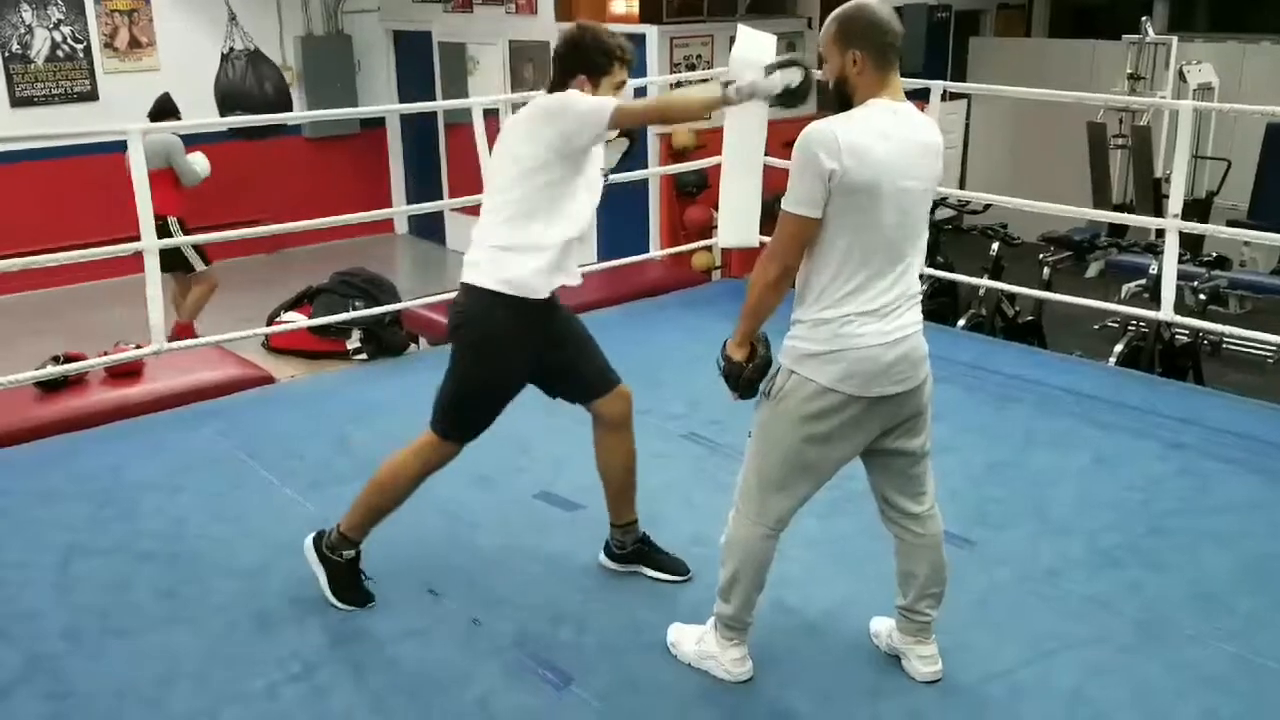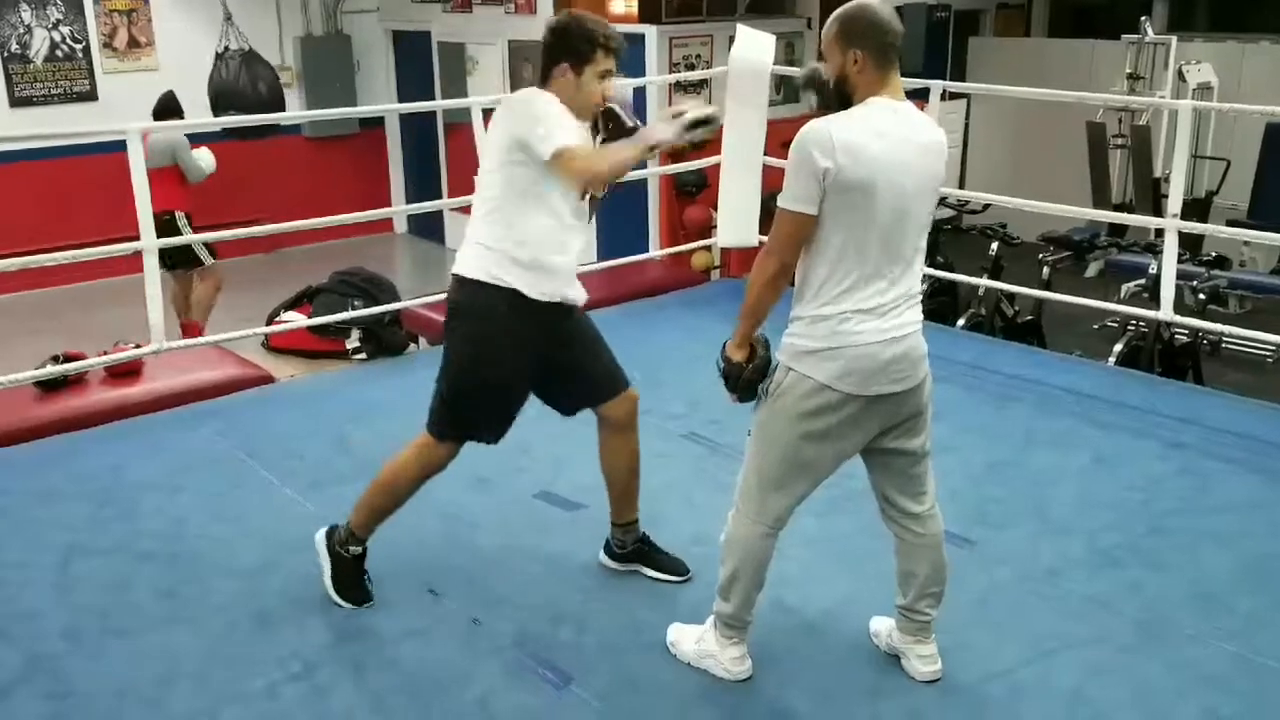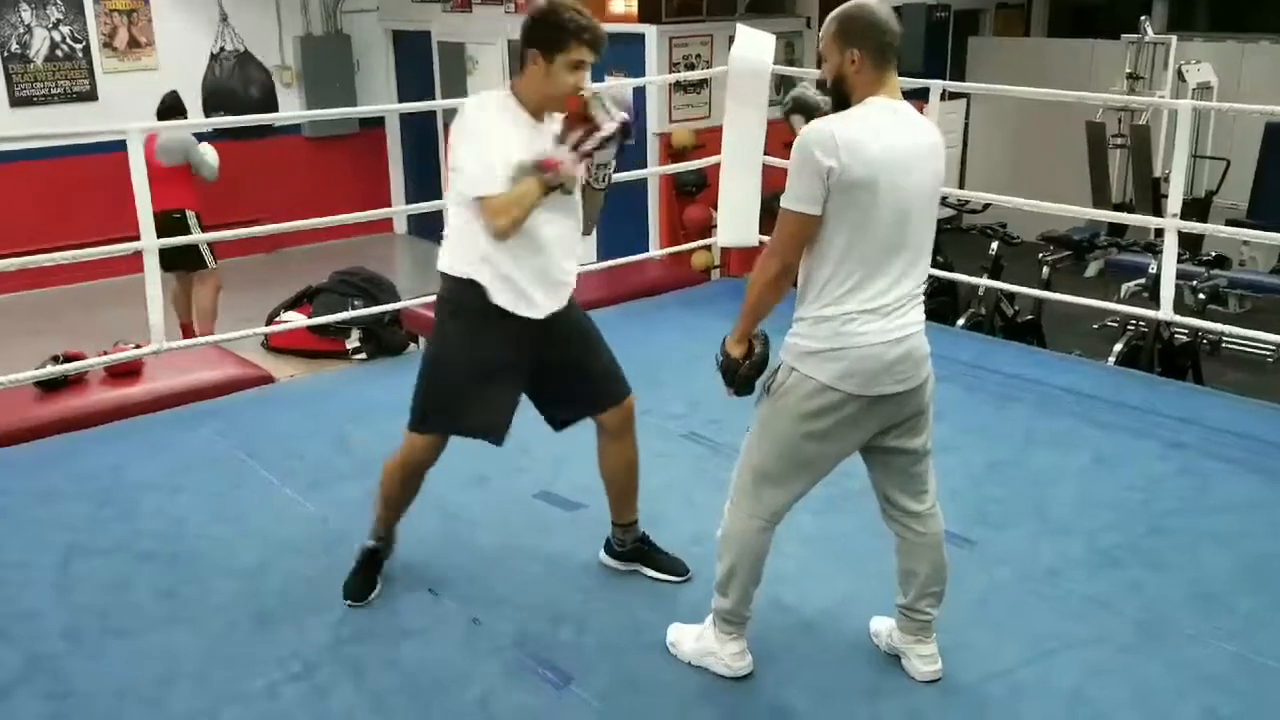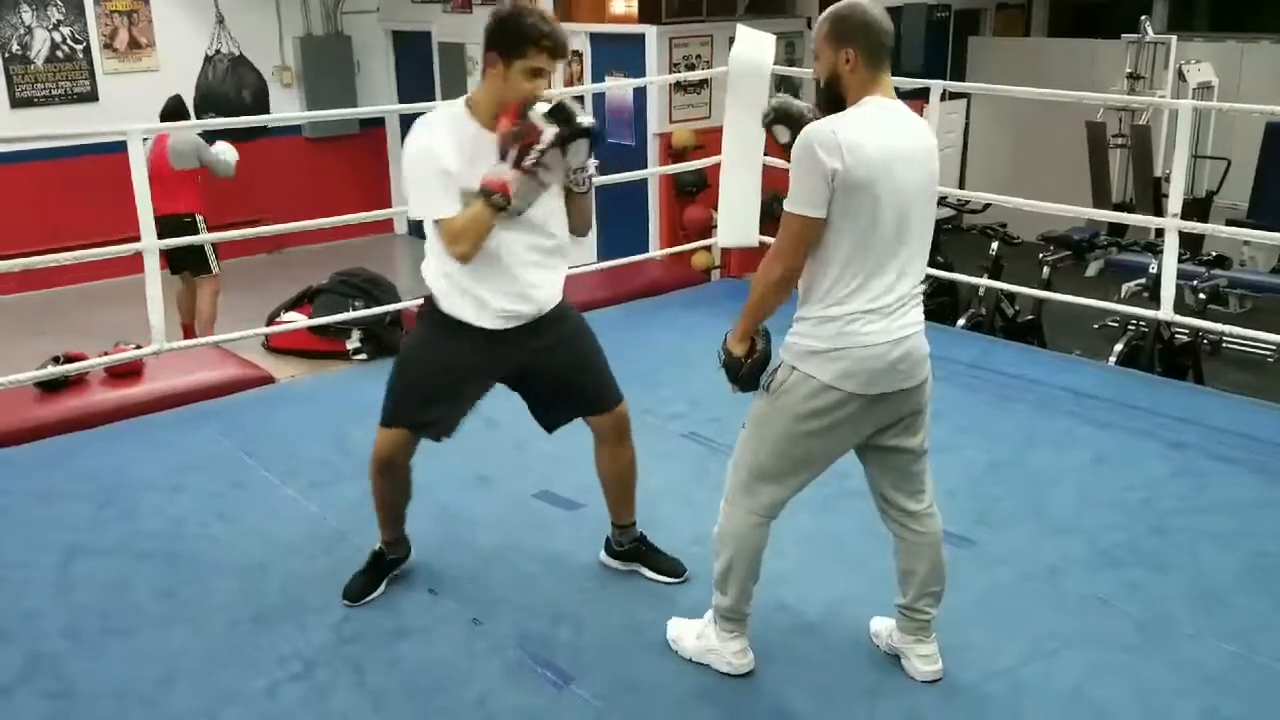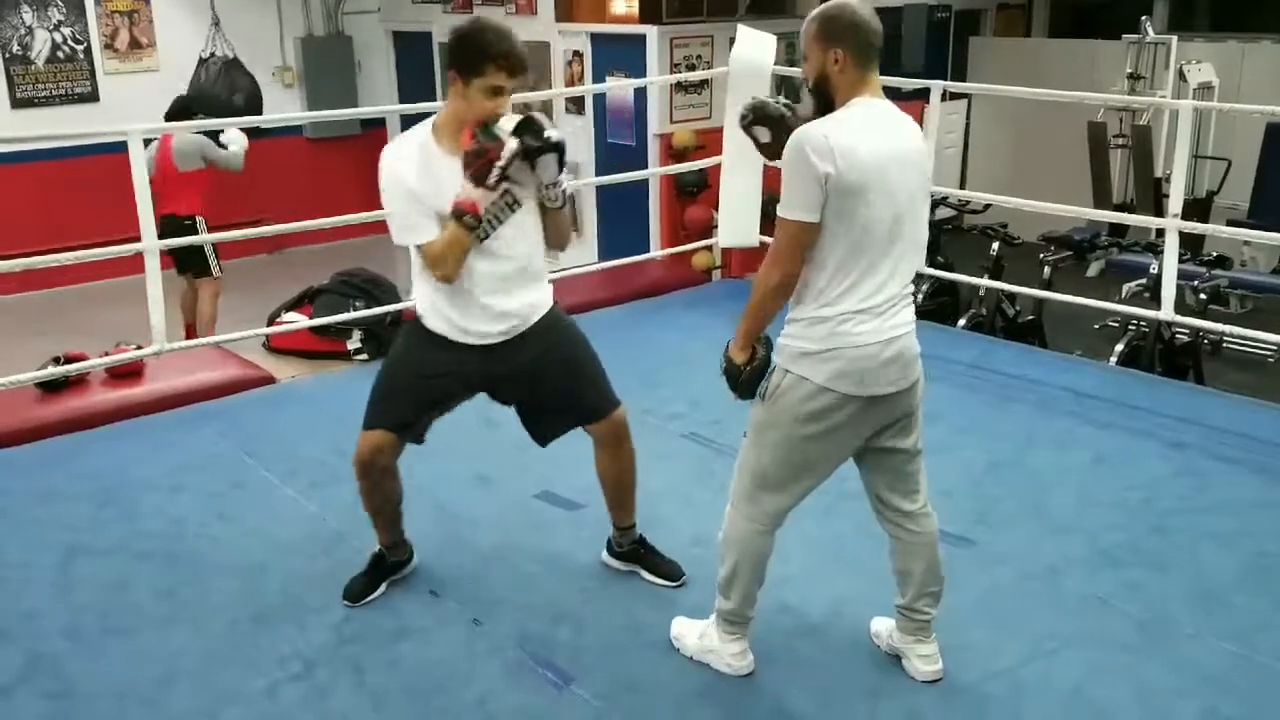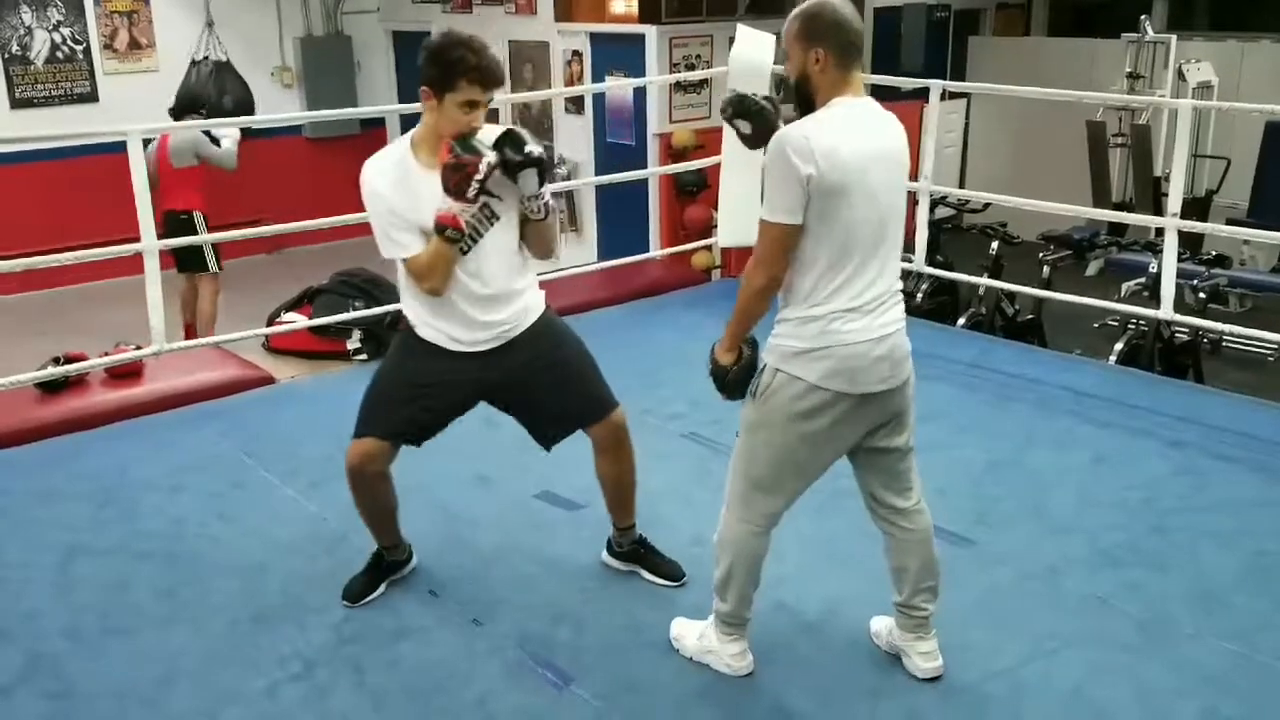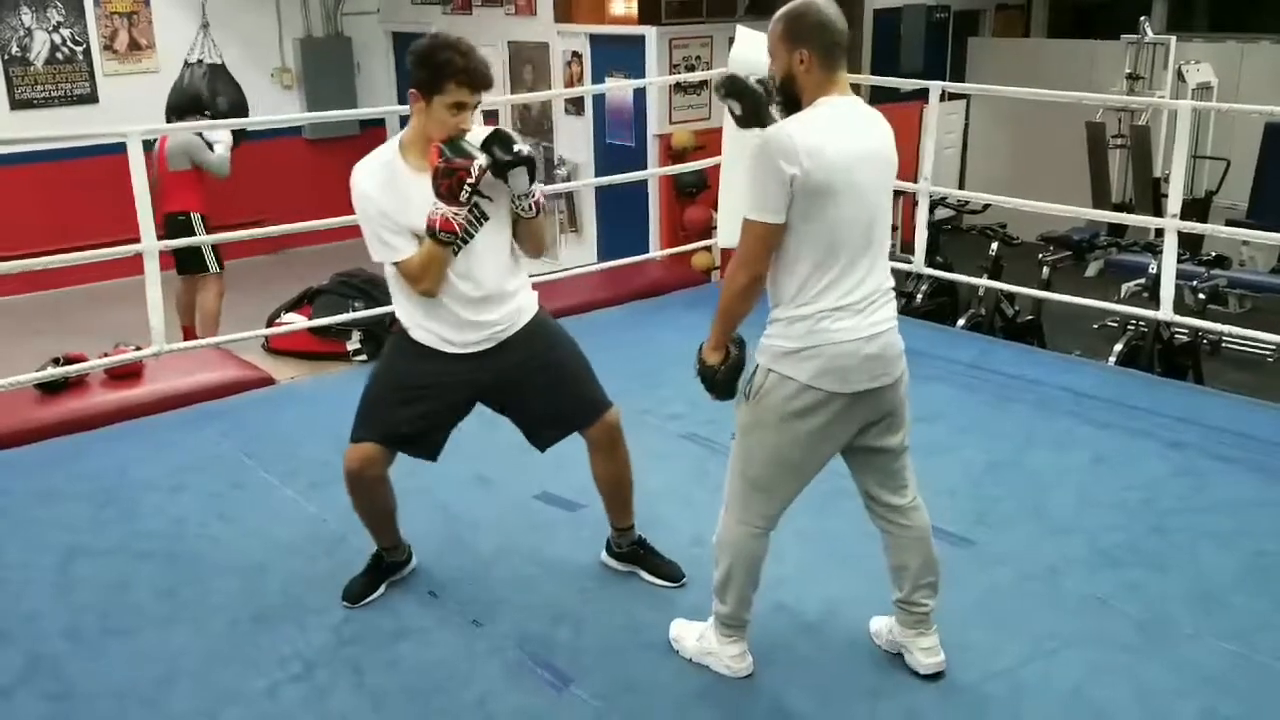
dt=0.1s
person 1, frame 1
left shoulder: (826, 140)
right shoulder: (928, 136)
left elbow: (780, 261)
left wrist: (742, 339)
right wrist: (823, 102)
left hip: (828, 365)
right hip: (905, 358)
left knee: (758, 508)
right knee: (913, 505)
left ankle: (727, 643)
right ankle: (918, 640)
person 1, frame 2
left shoulder: (823, 138)
right shoulder: (932, 138)
left elbow: (777, 259)
left wrist: (741, 339)
left hip: (826, 363)
right hip: (903, 357)
left knee: (757, 505)
right knee: (913, 505)
left ankle: (726, 643)
right ankle: (917, 639)
person 1, frame 3
left shoulder: (826, 139)
right shoulder: (929, 138)
left elbow: (780, 259)
left wrist: (740, 336)
left hip: (829, 363)
right hip: (906, 357)
left knee: (753, 499)
right knee: (914, 504)
left ankle: (726, 639)
right ankle: (918, 640)
person 1, frame 4
left shoulder: (827, 139)
right shoulder: (920, 133)
left elbow: (786, 261)
left wrist: (743, 334)
left hip: (829, 362)
right hip: (906, 355)
left knee: (749, 493)
right knee: (911, 501)
left ankle: (727, 635)
right ankle: (918, 639)
person 1, frame 5
left shoulder: (816, 140)
right shoulder: (909, 132)
left elbow: (783, 266)
left wrist: (744, 341)
left hip: (822, 364)
right hip: (896, 355)
left knee: (754, 502)
right knee: (906, 502)
left ankle: (729, 637)
right ankle: (918, 639)
person 1, frame 6
left shoulder: (798, 142)
right shoulder: (891, 129)
left elbow: (769, 267)
left wrist: (732, 341)
left hip: (814, 364)
right hip: (888, 354)
left knee: (750, 505)
right knee: (900, 500)
left ankle: (727, 639)
right ankle: (917, 637)
person 1, frame 7
left shoulder: (784, 142)
right shoulder: (877, 126)
left elbow: (751, 264)
left wrist: (718, 342)
right wrist: (765, 121)
left hip: (805, 363)
right hip: (880, 352)
left knee: (748, 508)
right knee: (897, 498)
left ankle: (727, 641)
right ankle: (919, 634)
person 2, frame 1
left shoulder: (567, 131)
right shoulder: (561, 111)
right elbow: (656, 111)
left wrist: (593, 168)
right wrist: (742, 89)
left hip: (535, 301)
right hip: (501, 308)
left knee: (616, 407)
right knee: (444, 443)
left ankle: (624, 542)
right ankle: (337, 544)
person 2, frame 2
left shoulder: (561, 126)
right shoulder: (533, 111)
right elbow: (592, 172)
left wrist: (610, 148)
right wrist: (659, 135)
left hip: (548, 300)
right hip: (492, 303)
left knee: (621, 407)
right knee: (441, 447)
left ankle: (626, 542)
right ankle: (346, 540)
person 2, frame 3
left shoulder: (560, 127)
right shoulder: (484, 117)
left elbow: (573, 221)
right elbow: (501, 221)
left wrist: (597, 164)
right wrist: (554, 167)
left hip: (548, 304)
right hip: (480, 304)
left knee: (619, 412)
right knee: (423, 445)
left ankle: (625, 541)
right ankle: (379, 542)
person 2, frame 4
left shoulder: (539, 128)
right shoulder: (432, 136)
left elbow: (579, 228)
right elbow: (460, 245)
left wrist: (578, 163)
right wrist: (508, 173)
left hip: (540, 311)
right hip: (457, 317)
left knee: (613, 419)
right knee: (391, 445)
left ankle: (625, 542)
right ankle: (393, 548)
person 2, frame 5
left shoulder: (521, 137)
right shoulder: (403, 159)
left elbow: (558, 242)
right elbow: (444, 268)
left wrist: (550, 176)
right wrist: (479, 193)
left hip: (529, 322)
right hip: (445, 332)
left knee: (612, 424)
right knee: (373, 450)
left ankle: (625, 542)
right ankle: (393, 552)
person 2, frame 6
left shoulder: (497, 147)
right shoulder: (383, 174)
left elbow: (544, 250)
right elbow: (431, 281)
left wrist: (532, 188)
right wrist: (458, 206)
left hip: (523, 326)
right hip: (438, 342)
left knee: (610, 426)
right knee: (364, 458)
left ankle: (626, 544)
right ankle: (393, 554)
person 2, frame 7
left shoulder: (489, 148)
right shoulder: (373, 177)
left elbow: (536, 248)
right elbow: (424, 283)
left wrist: (522, 187)
right wrist: (451, 208)
left hip: (516, 327)
right hip: (430, 345)
left knee: (605, 426)
right knee: (361, 462)
left ankle: (625, 544)
right ankle: (393, 554)
person 3, frame 1
right shoulder: (170, 141)
right elbow: (190, 180)
right wrist: (200, 169)
left hip: (152, 223)
right hip: (168, 222)
left knee: (182, 280)
right knee: (207, 280)
left ankle: (188, 336)
right ankle: (180, 334)
person 3, frame 2
left shoulder: (140, 144)
right shoulder: (173, 139)
right elbow: (195, 176)
right wrist: (205, 163)
left hip: (154, 220)
right hip: (174, 218)
left knee: (181, 279)
right knee: (211, 277)
left ankle: (188, 335)
right ankle: (196, 334)
person 3, frame 3
left shoulder: (143, 143)
right shoulder: (182, 138)
left elbow: (150, 181)
right elbow: (209, 175)
right wrist: (210, 161)
left hip: (157, 219)
right hip: (181, 217)
left knee: (184, 279)
right knee: (209, 280)
left ankle: (188, 335)
person 3, frame 4
left shoulder: (146, 150)
right shoulder: (189, 141)
right elbow: (226, 171)
right wrist: (230, 159)
left hip: (162, 223)
right hip: (188, 220)
left knee: (188, 282)
right knee: (209, 285)
left ankle: (190, 337)
person 3, frame 5
left shoulder: (152, 150)
right shoulder: (195, 142)
left elbow: (150, 186)
right elbow: (234, 164)
right wrist: (237, 147)
left hip: (166, 223)
right hip: (190, 221)
left knee: (193, 282)
right knee: (209, 287)
left ankle: (191, 337)
person 3, frame 6
left shoulder: (157, 143)
right shoulder: (193, 137)
left elbow: (154, 181)
right elbow: (228, 163)
right wrist: (229, 140)
left hip: (170, 218)
right hip: (190, 216)
left knee: (192, 278)
right knee: (208, 284)
left ankle: (191, 336)
person 3, frame 7
left shoulder: (162, 143)
right shoulder: (188, 140)
right elbow: (221, 169)
right wrist: (222, 145)
left hip: (171, 219)
right hip: (189, 218)
left knee: (188, 281)
right knee: (213, 284)
left ankle: (189, 338)
